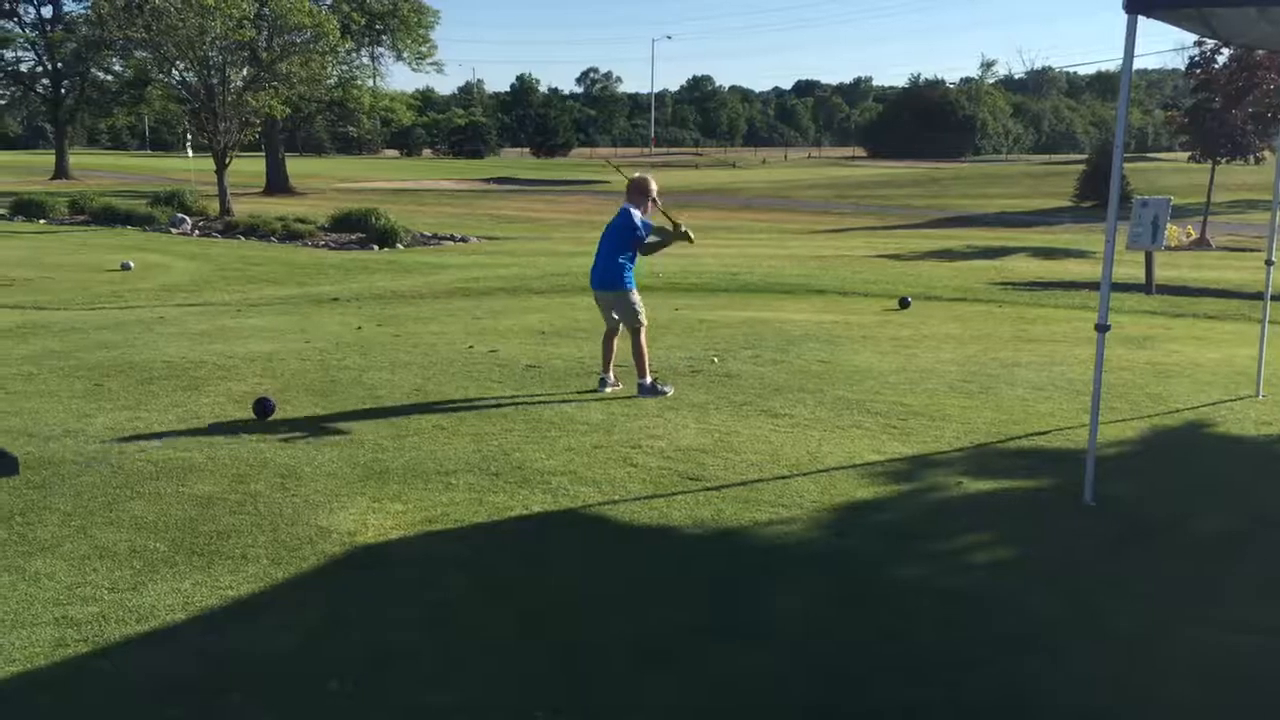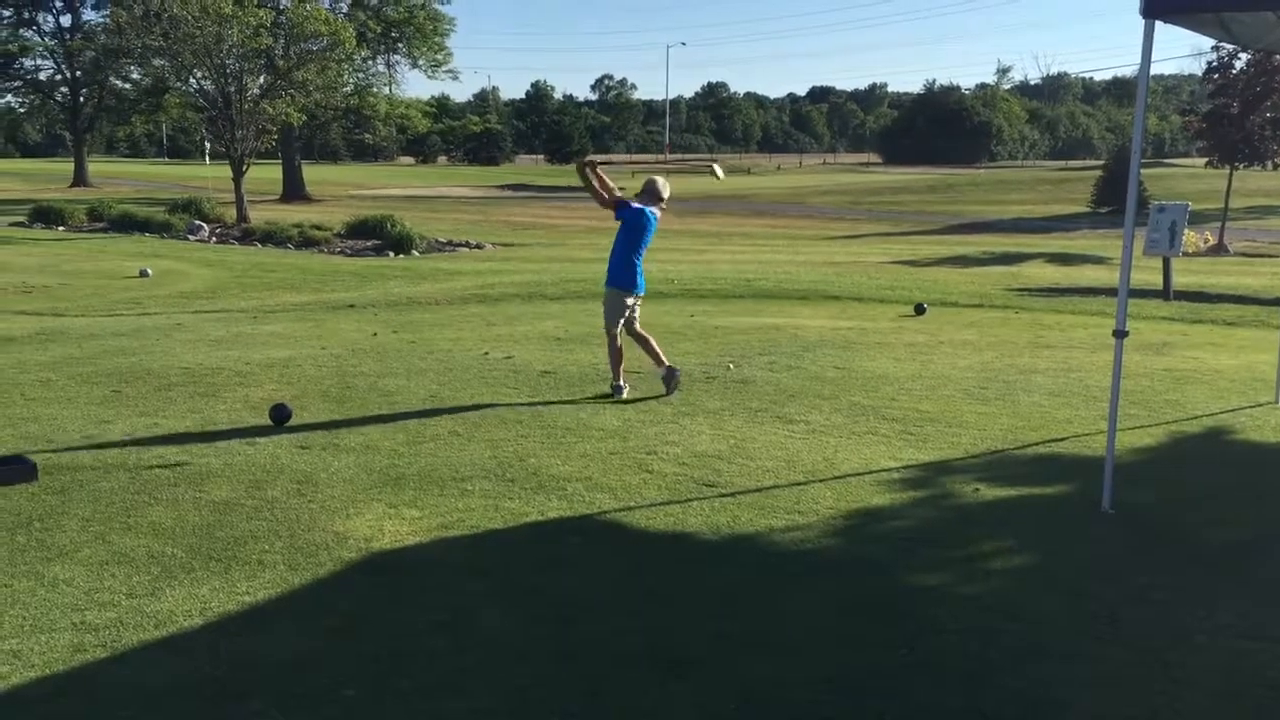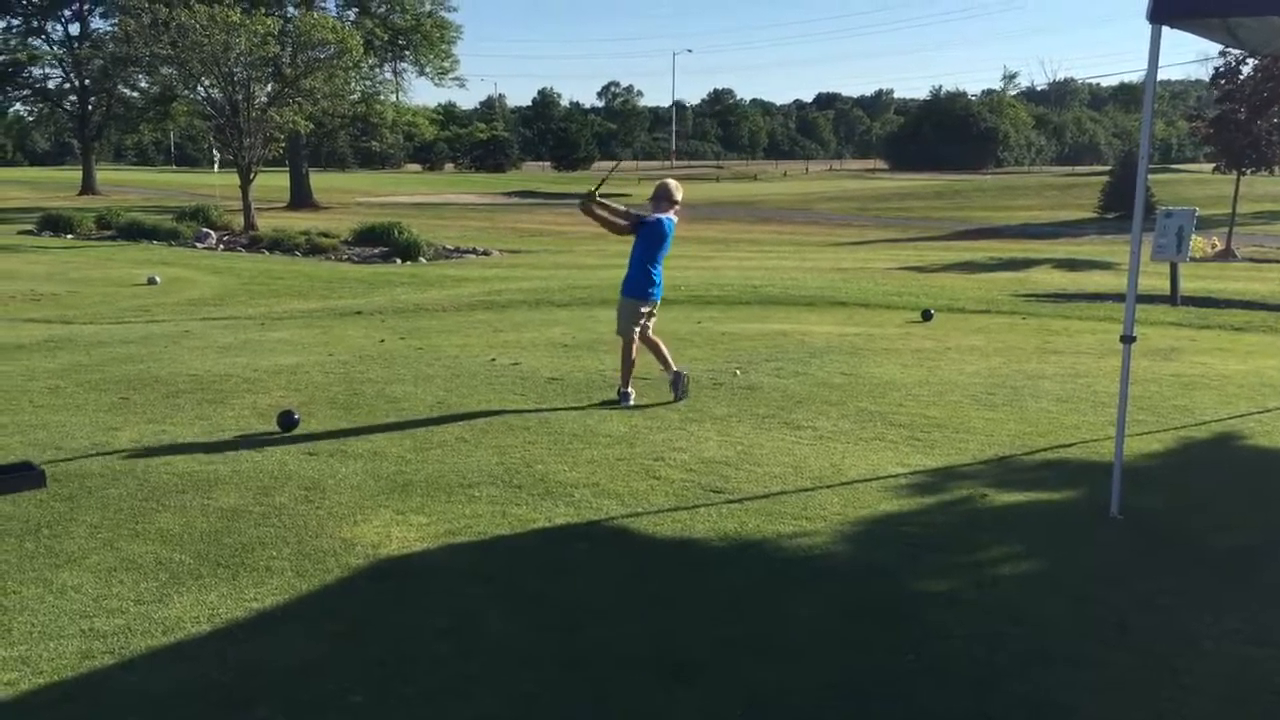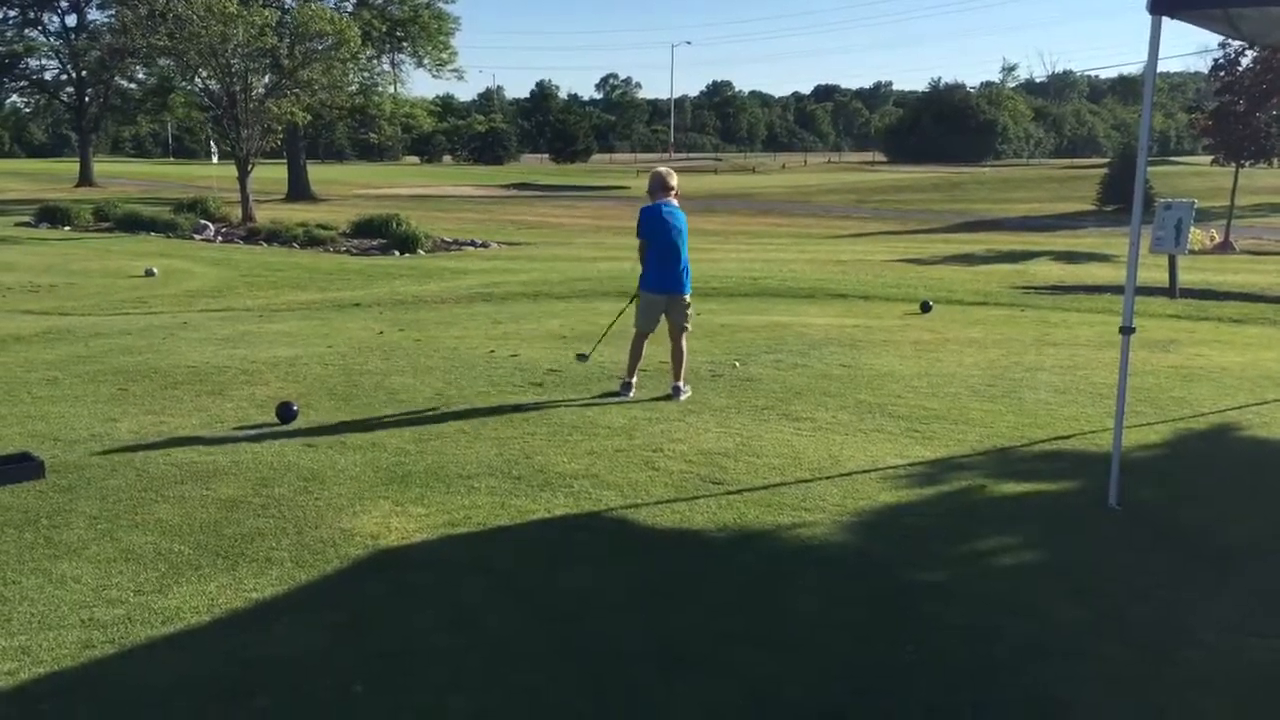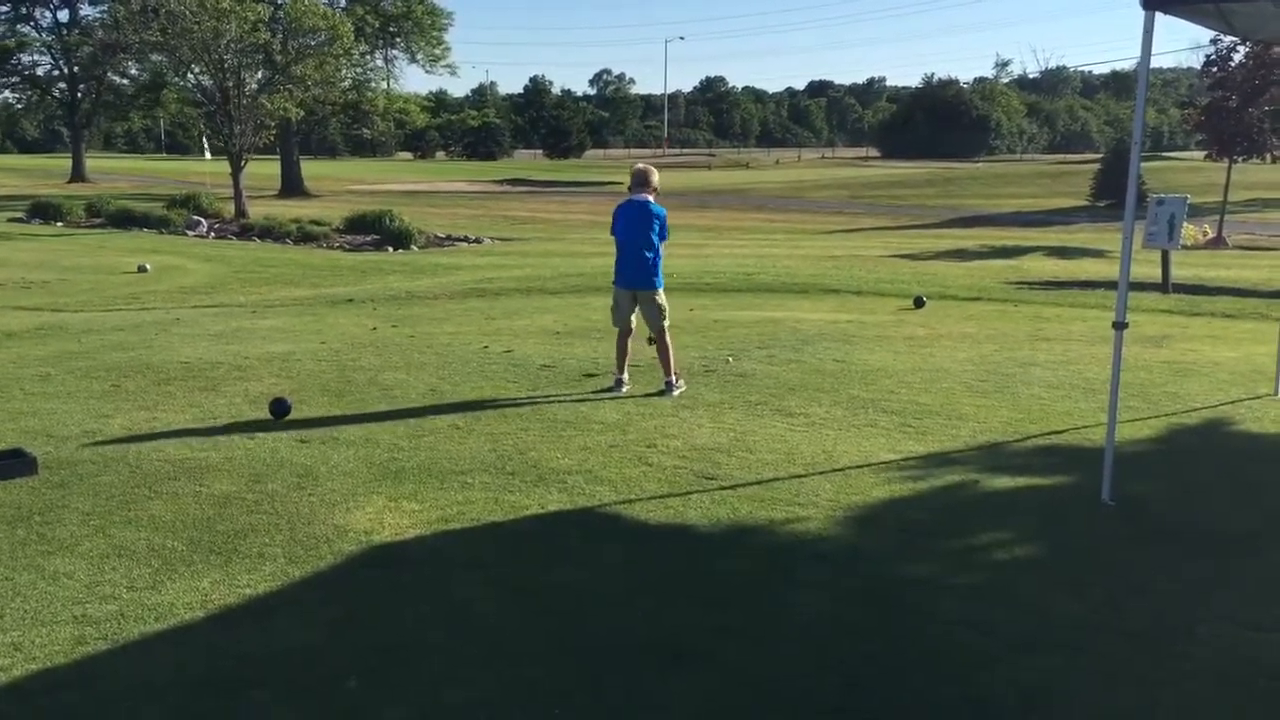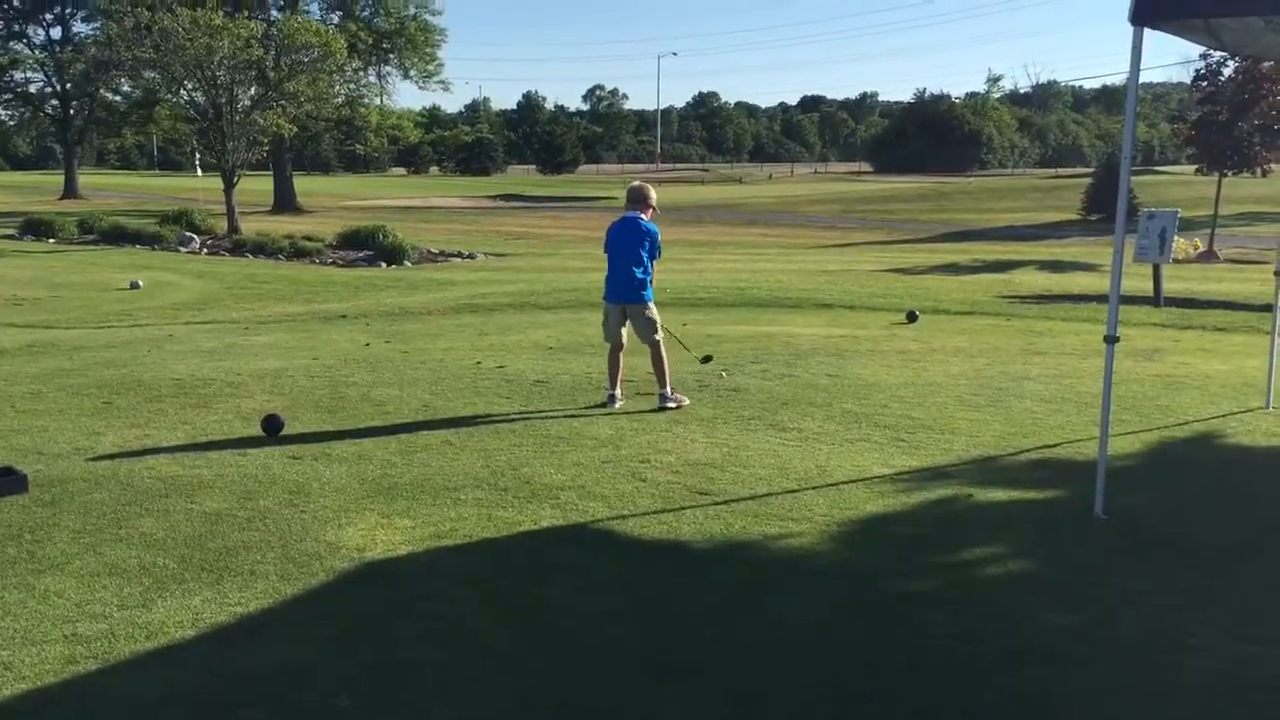
dt=0.4s
person 1, frame 1
left shoulder: (631, 215)
right shoulder: (630, 218)
left elbow: (650, 230)
right elbow: (644, 249)
left wrist: (675, 233)
right wrist: (673, 237)
left hip: (600, 280)
right hip: (619, 281)
left knee: (613, 327)
right knee: (637, 329)
left ankle: (606, 377)
right ankle: (645, 383)
person 1, frame 2
left shoulder: (639, 214)
right shoulder: (648, 216)
left elbow: (607, 201)
right elbow: (615, 196)
left wrist: (585, 173)
right wrist: (594, 171)
left hip: (620, 282)
right hip: (632, 283)
left knee: (613, 332)
right knee: (632, 329)
left ankle: (618, 385)
right ankle: (665, 368)
person 1, frame 3
left shoulder: (658, 223)
right shoulder: (664, 223)
left elbow: (623, 229)
right elbow: (629, 216)
left wrist: (593, 213)
right wrist: (598, 201)
left hip: (636, 289)
right hip: (653, 290)
left knee: (629, 340)
right knee: (646, 335)
left ankle: (625, 391)
right ankle: (673, 374)
person 1, frame 4
left shoulder: (647, 212)
right shoulder: (681, 216)
left elbow: (642, 248)
left hip: (652, 284)
right hip: (679, 285)
left knee: (641, 333)
right knee: (678, 335)
left ankle: (629, 382)
right ankle: (678, 385)
person 1, frame 5
left shoulder: (619, 210)
right shoulder: (659, 212)
left elbow: (619, 240)
right elbow: (659, 247)
left hip: (623, 280)
right hip: (649, 280)
left knee: (625, 330)
right knee: (660, 330)
left ankle: (621, 378)
right ankle: (671, 380)
person 1, frame 6
left shoulder: (613, 228)
right shoulder: (650, 230)
right elbow: (651, 267)
left hip: (613, 294)
right hip: (639, 295)
left knee: (616, 345)
right knee: (655, 343)
left ankle: (614, 393)
right ankle: (665, 393)
